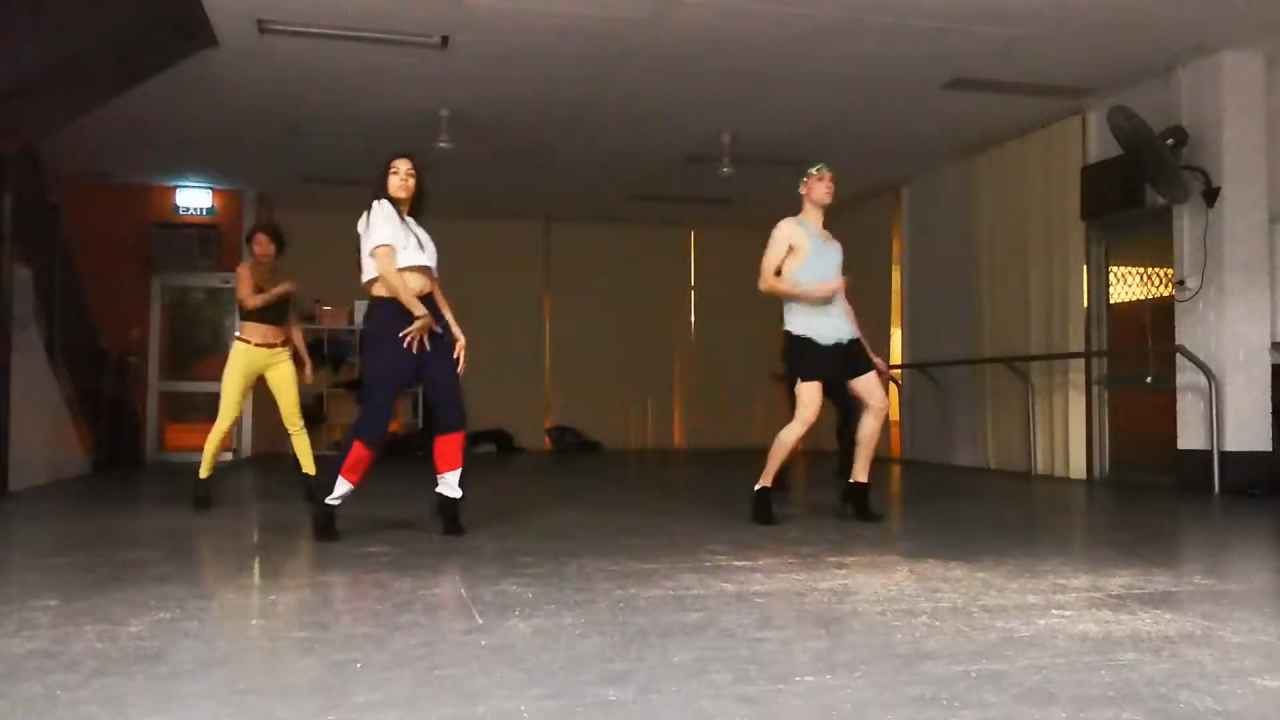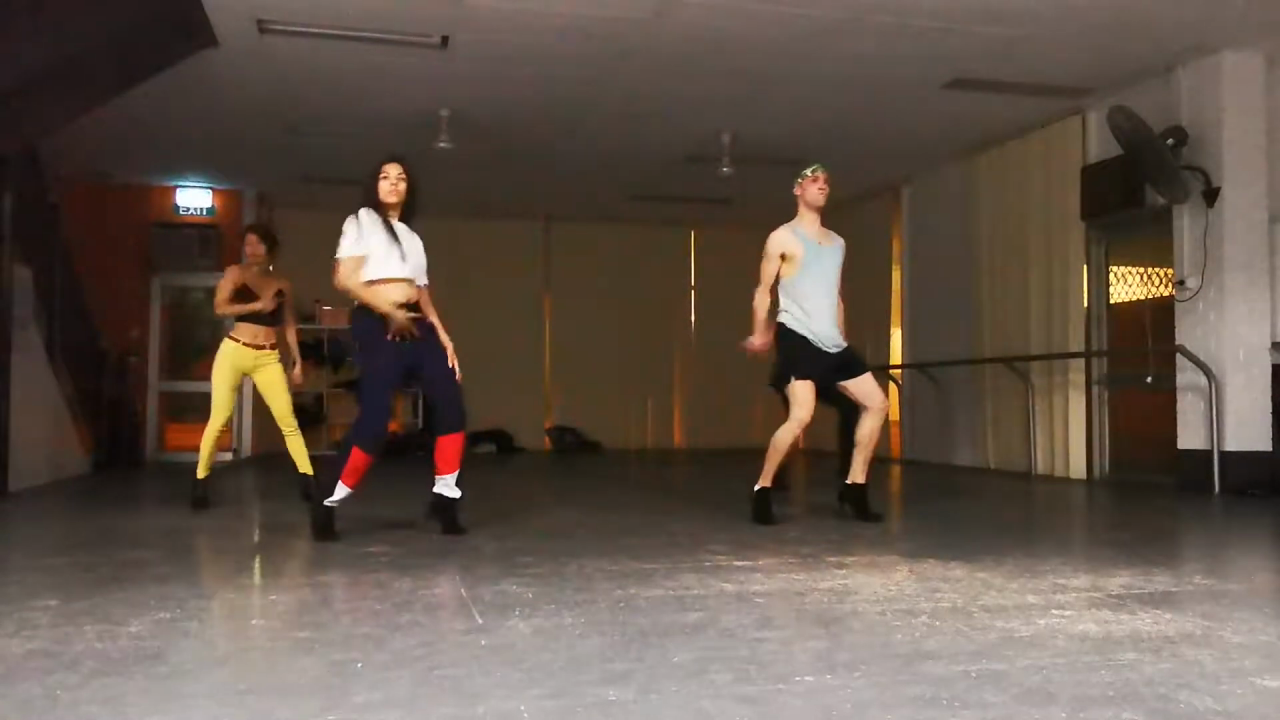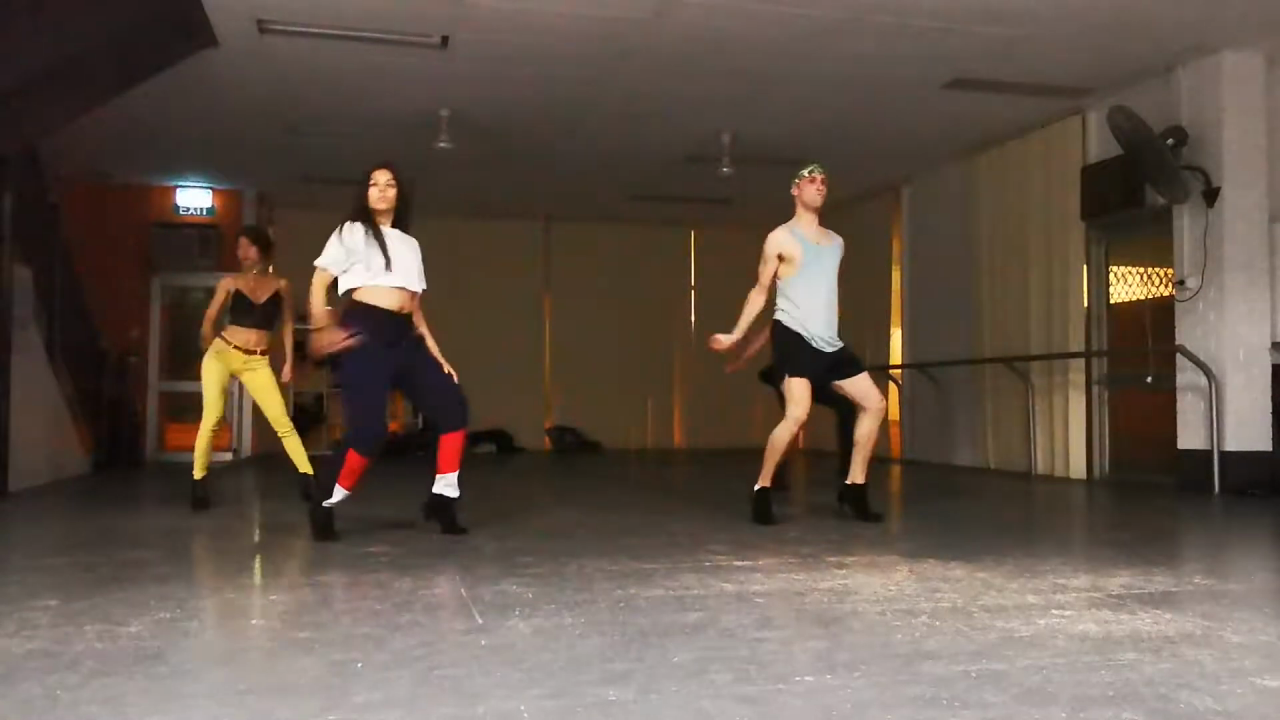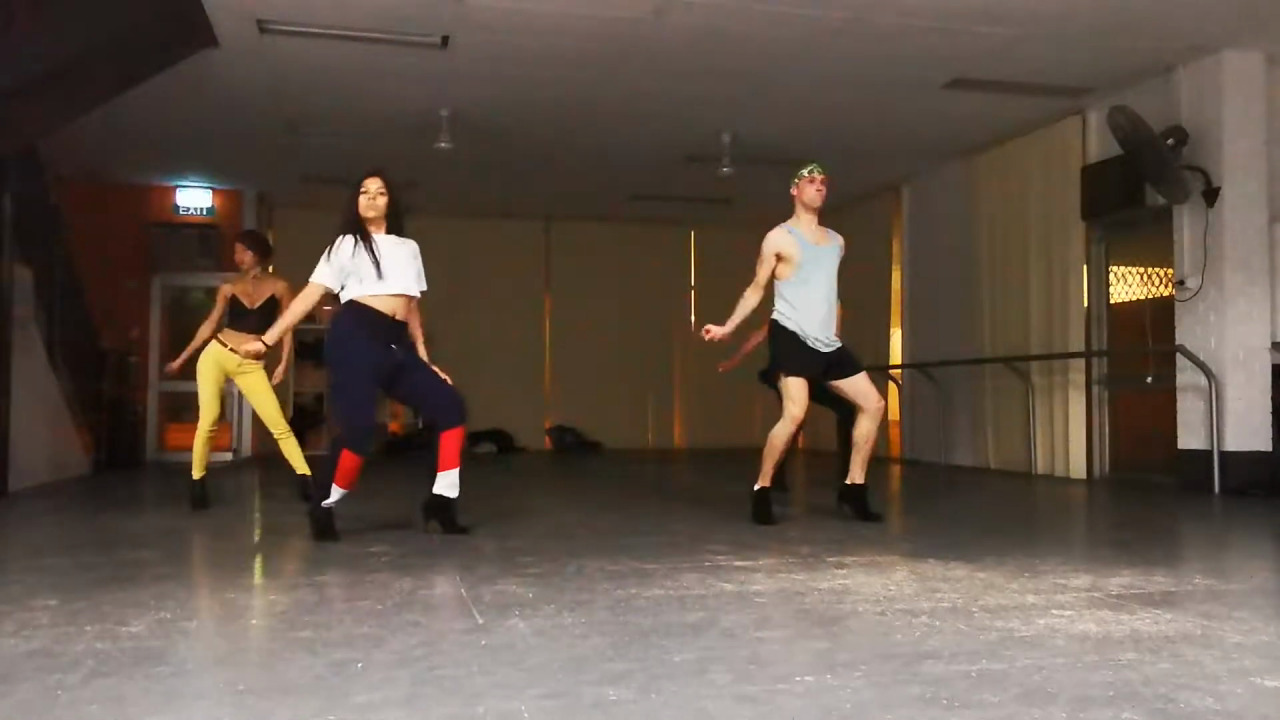
dt=0.1s
person 1, frame 1
left shoulder: (418, 231)
right shoulder: (379, 210)
right elbow: (384, 265)
left wrist: (455, 329)
right wrist: (418, 315)
left hip: (427, 322)
right hip: (389, 321)
left knee: (450, 406)
right knee: (376, 415)
left ankle: (448, 498)
right ankle: (330, 503)
person 1, frame 2
left shoulder: (412, 236)
right shoulder: (364, 220)
right elbow: (345, 278)
left wrist: (445, 339)
right wrist: (391, 313)
left hip: (415, 327)
right hip: (377, 327)
left knee: (450, 407)
right knee: (374, 419)
left ankle: (445, 499)
right ankle: (328, 503)
person 1, frame 3
left shoulder: (410, 243)
right shoulder: (352, 232)
right elbow: (318, 284)
left wrist: (435, 351)
right wrist: (323, 325)
left hip: (404, 338)
right hip: (365, 334)
left knee: (451, 407)
right knee: (369, 429)
left ankle: (442, 498)
right ankle: (325, 505)
person 1, frame 4
left shoulder: (408, 247)
right shoulder: (347, 243)
right elbow: (309, 295)
left wrist: (423, 358)
right wrist: (267, 339)
left hip: (393, 343)
right hip: (353, 337)
left knee: (449, 406)
right knee: (359, 429)
left ankle: (441, 500)
right ankle: (323, 506)
person 2, frame 1
left shoulder: (835, 243)
right shoulder: (788, 229)
right elbow: (766, 281)
left wrist: (867, 349)
right wrist: (813, 291)
left hip: (844, 339)
right hip: (806, 338)
left knee: (877, 403)
right knee: (806, 416)
left ankle: (856, 487)
right ankle: (763, 489)
person 2, frame 2
left shoulder: (837, 242)
right shoulder: (782, 237)
right elbow: (763, 290)
left wrist: (841, 338)
right wrist: (760, 331)
left hip: (833, 343)
right hip: (798, 338)
left knee: (876, 404)
right knee: (800, 417)
left ankle: (854, 488)
right ankle: (762, 489)
person 2, frame 3
left shoulder: (837, 242)
right shoulder: (780, 239)
right elbow: (760, 290)
right wrist: (736, 333)
left hip: (830, 342)
right hip: (794, 335)
left knee: (875, 403)
right knee: (798, 414)
left ankle: (854, 487)
right ankle: (762, 490)
person 2, frame 4
left shoulder: (836, 241)
right shoulder: (778, 238)
right elbow: (756, 289)
right wrist: (727, 326)
left hip: (828, 342)
right hip: (790, 335)
left knee: (874, 404)
right knee: (795, 413)
left ankle: (854, 487)
right ankle: (762, 490)
person 3, frame 1
left shoulder: (286, 285)
right shoulder: (246, 269)
left elbow: (292, 324)
right elbow: (250, 301)
left wrist: (306, 359)
right wrist: (279, 290)
left hip: (280, 356)
right hip: (245, 352)
left knee: (294, 421)
right knee: (226, 419)
left ankle: (312, 481)
right ankle: (202, 482)
person 3, frame 2
left shoulder: (281, 284)
right shoulder: (235, 273)
left elbow: (289, 324)
right elbow: (220, 306)
left wrist: (297, 360)
right wrist: (256, 305)
left hip: (268, 358)
right hip: (234, 352)
left knee: (288, 421)
right knee: (218, 419)
left ankle: (309, 481)
right ankle: (200, 482)
person 3, frame 3
left shoulder: (279, 284)
right shoulder: (230, 282)
left elbow: (287, 326)
right elbow: (210, 317)
left wrist: (289, 361)
right wrist: (208, 338)
left hip: (256, 362)
right hip: (222, 354)
left knee: (282, 422)
right knee: (211, 419)
left ankle: (308, 480)
right ankle: (198, 483)
person 3, frame 4
left shoulder: (279, 287)
right shoulder: (229, 288)
right elbow: (211, 322)
left wrist: (283, 363)
right wrist: (182, 358)
left hip: (249, 365)
right hip: (215, 356)
left knee: (278, 424)
right knee: (207, 420)
left ankle: (306, 480)
right ankle: (197, 482)
